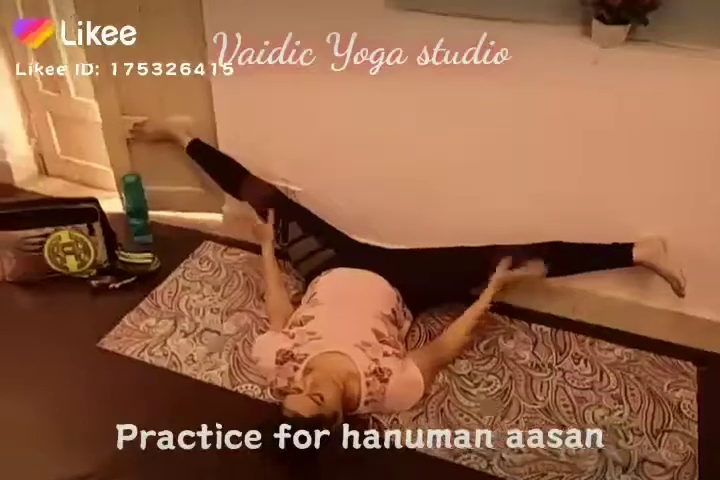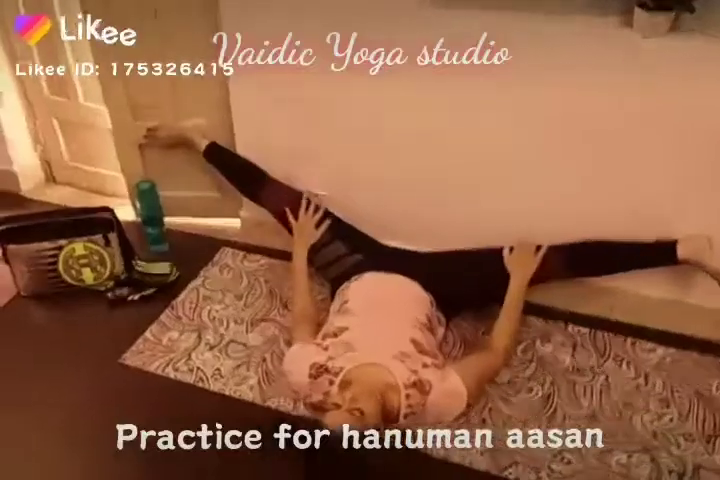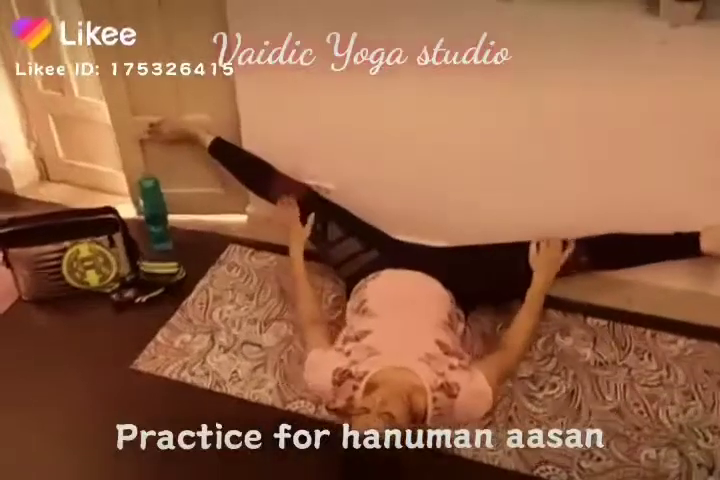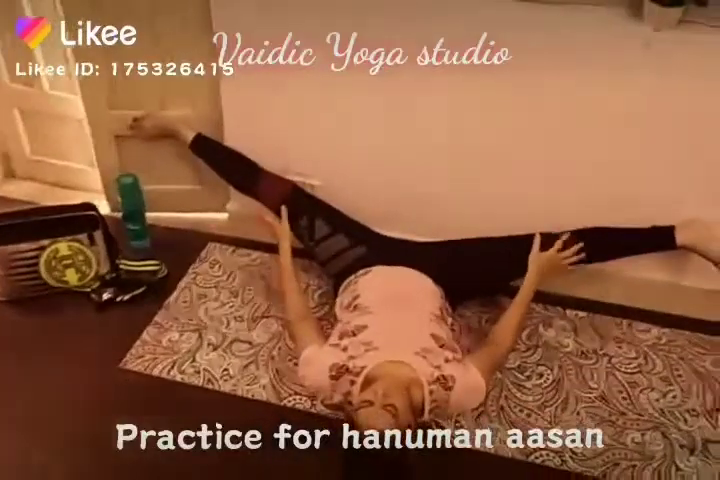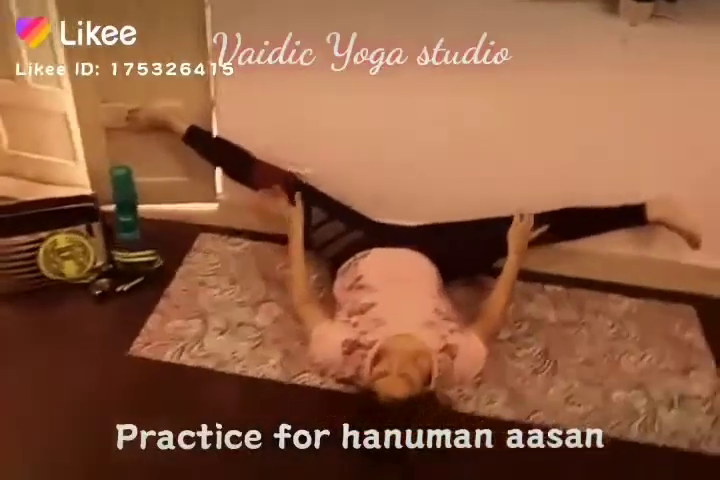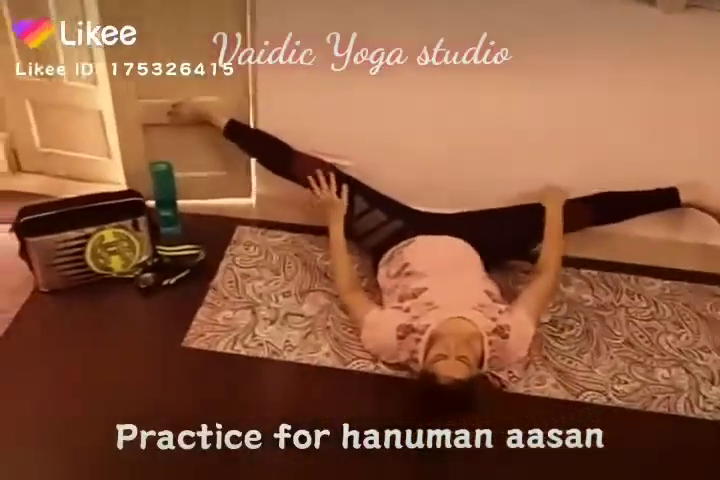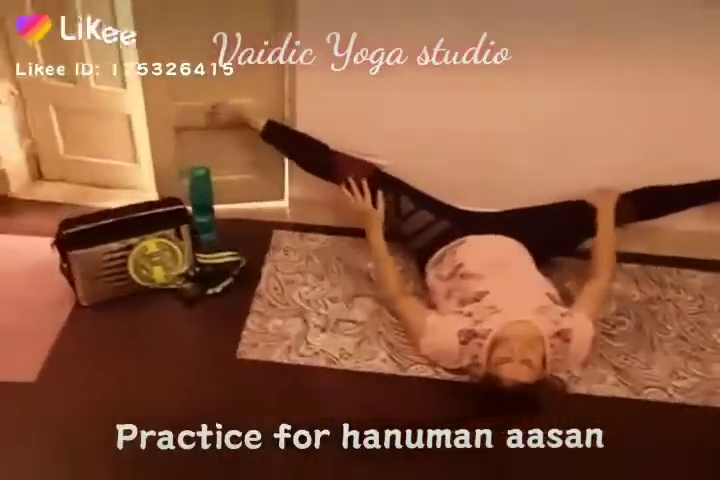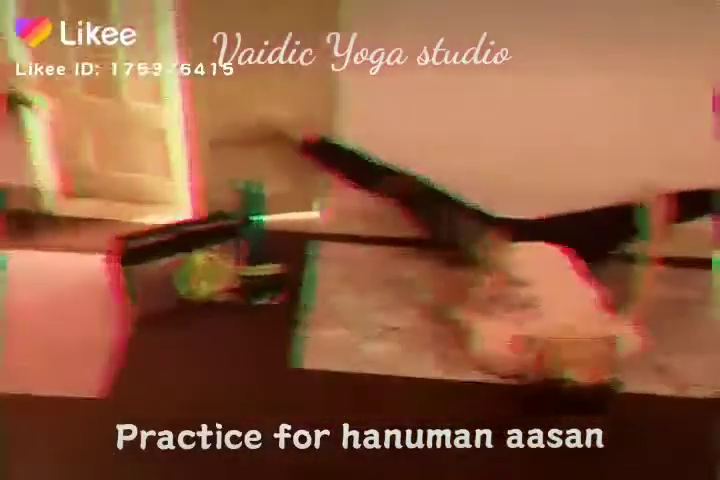
dt=0.4s
person 1, frame 1
left shoulder: (274, 359)
right shoulder: (390, 391)
left elbow: (279, 309)
right elbow: (443, 349)
left wrist: (267, 248)
right wrist: (494, 291)
left hip: (336, 270)
right hip: (393, 285)
left knee: (262, 195)
right knee: (500, 260)
person 1, frame 2
left shoulder: (306, 375)
right shoulder: (433, 402)
left elbow: (303, 320)
right elbow: (495, 354)
left wrist: (299, 251)
right wrist: (519, 282)
left hip: (363, 276)
right hip: (425, 288)
left knee: (286, 201)
right knee: (545, 260)
person 1, frame 3
left shoulder: (329, 381)
right shoulder: (458, 402)
left elbow: (311, 322)
right elbow: (510, 351)
left wrist: (297, 250)
right wrist: (543, 282)
left hip: (379, 273)
right hip: (443, 284)
left knee: (294, 199)
person 1, frame 4
left shoulder: (326, 376)
right shoulder: (453, 392)
left elbow: (299, 319)
right elbow: (498, 345)
left wrist: (284, 248)
right wrist: (535, 278)
left hip: (365, 270)
right hip: (430, 279)
left knee: (280, 196)
right knee: (551, 246)
person 1, frame 5
left shoulder: (337, 354)
right shoulder: (458, 362)
left elbow: (303, 301)
right elbow: (490, 319)
left wrist: (295, 232)
right wrist: (516, 253)
left hip: (362, 253)
right hip: (423, 258)
left knee: (277, 184)
right knee: (531, 227)
person 1, frame 6
left shoulder: (393, 341)
right shoulder: (510, 343)
left elbow: (348, 290)
right elbow: (547, 277)
left wrist: (334, 220)
right wrist: (555, 216)
left hip: (405, 244)
right hip: (464, 245)
left knee: (316, 174)
person 1, frame 7
left shoulder: (454, 348)
right shoulder: (573, 344)
left elbow: (397, 297)
right elbow: (600, 281)
left wrist: (373, 229)
right wrist: (607, 217)
left hip: (452, 247)
right hip: (513, 243)
left knee: (362, 179)
person 1, frame 8
left shoulder: (502, 353)
right shoulder: (620, 345)
left elbow: (449, 298)
right elbow: (638, 310)
left wrist: (484, 267)
right wrist: (654, 243)
left hip: (507, 257)
right hip: (554, 253)
